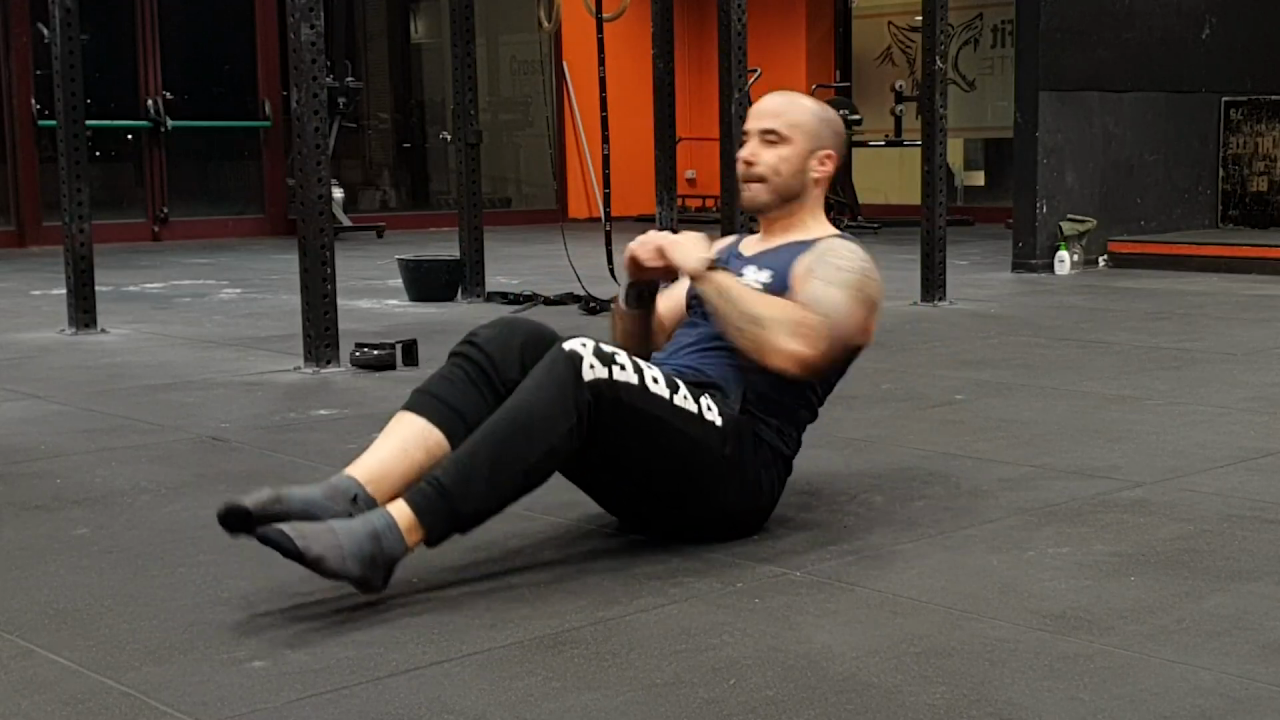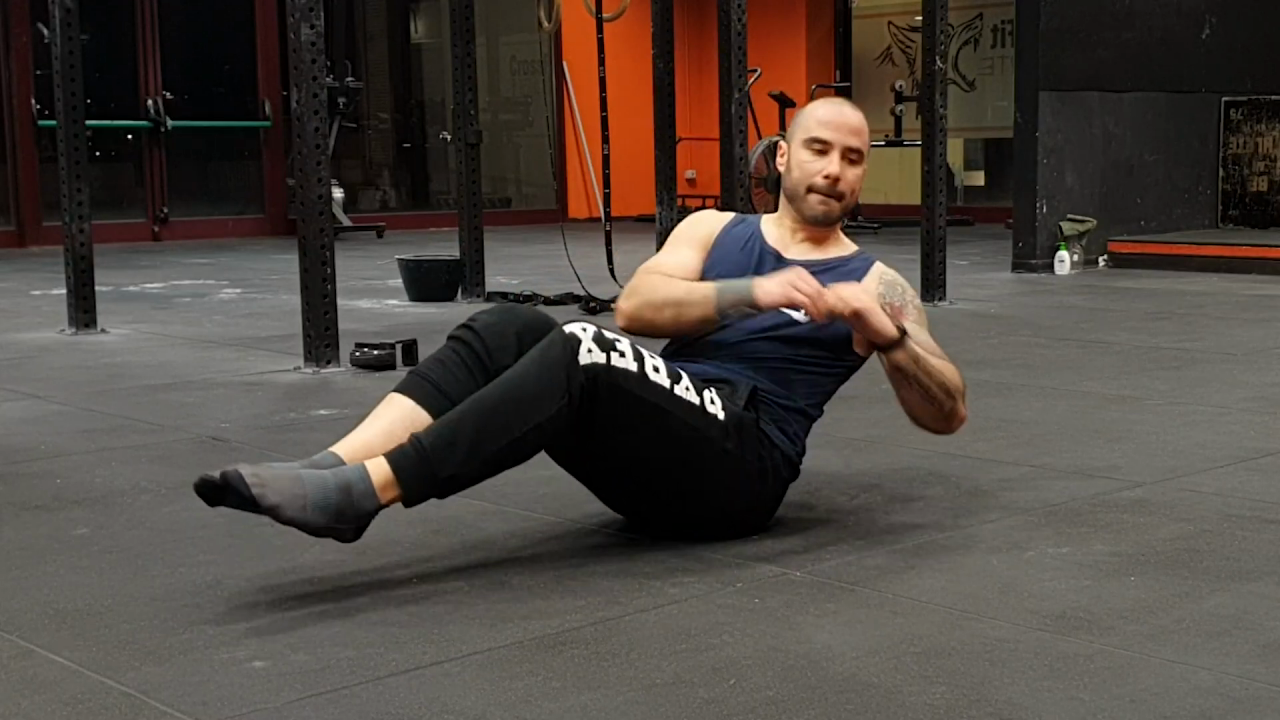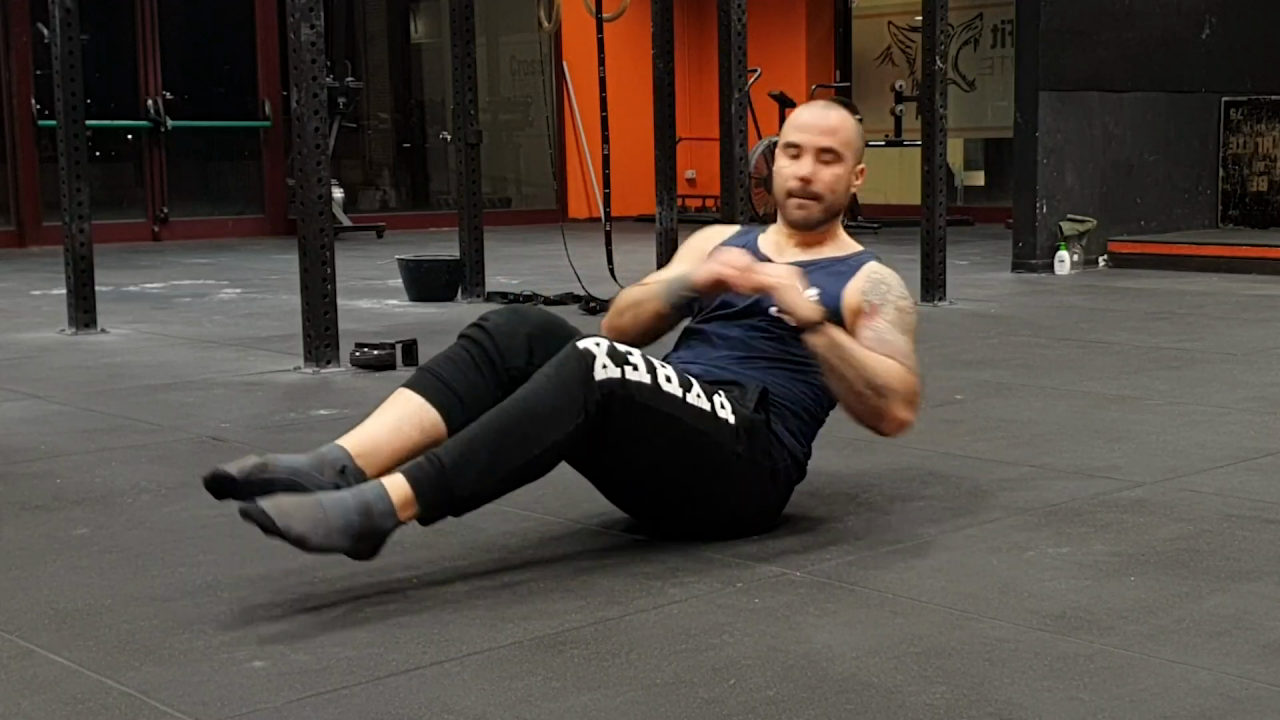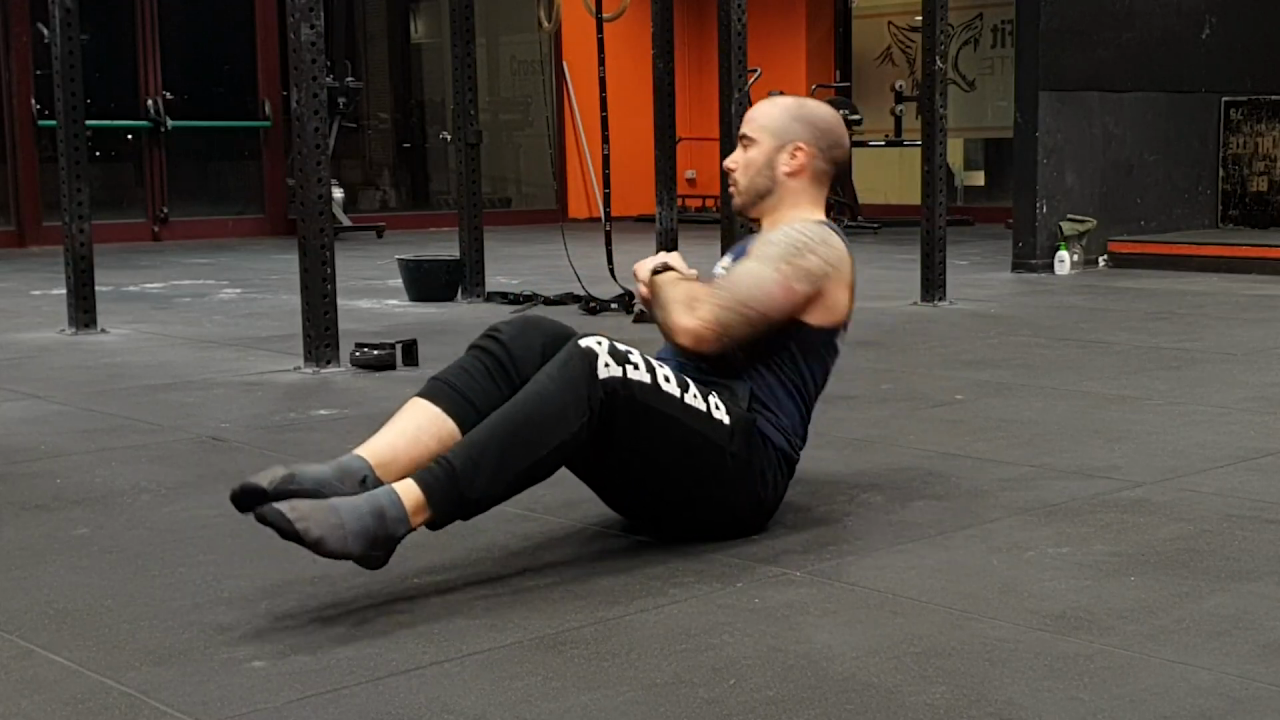
dt=0.3s
person 1, frame 1
left shoulder: (838, 267)
right shoulder: (729, 248)
left elbow: (789, 350)
right elbow: (642, 345)
left wrist: (705, 270)
right wrist: (646, 277)
left hip: (732, 468)
right hip: (648, 449)
left knee: (583, 366)
right knee: (509, 344)
left ankle: (385, 535)
right ankle: (346, 495)
person 1, frame 2
left shoulder: (876, 285)
right shoulder: (713, 229)
left elbow: (948, 411)
right elbow: (635, 310)
left wrist: (888, 335)
right wrist: (753, 293)
left hip: (736, 465)
right hip: (654, 447)
left knee: (581, 353)
right knee: (508, 332)
left ankle: (360, 493)
right ankle: (332, 467)
person 1, frame 3
left shoulder: (871, 284)
right shoulder: (724, 243)
left elbow: (895, 412)
right elbow: (619, 325)
left wrist: (805, 314)
right wrist: (694, 281)
left hip: (741, 465)
right hip: (657, 444)
left knee: (595, 367)
right knee: (519, 332)
left ankle: (377, 507)
right ankle: (337, 467)
person 1, frame 4
left shoulder: (807, 246)
right shoulder: (769, 245)
left elbow: (696, 326)
left wrist: (668, 277)
right wrist: (665, 293)
left hip: (734, 468)
right hip: (660, 451)
left knee: (596, 363)
right knee: (531, 341)
left ankle: (389, 515)
right ankle: (354, 478)
